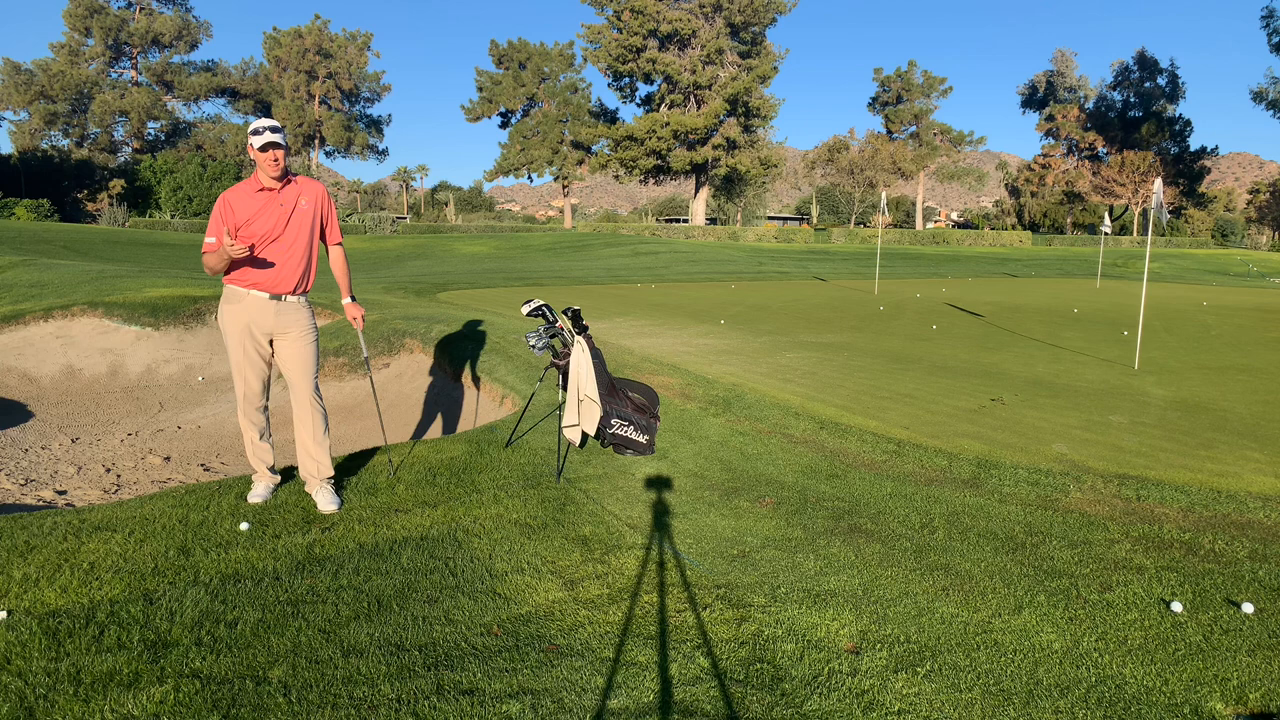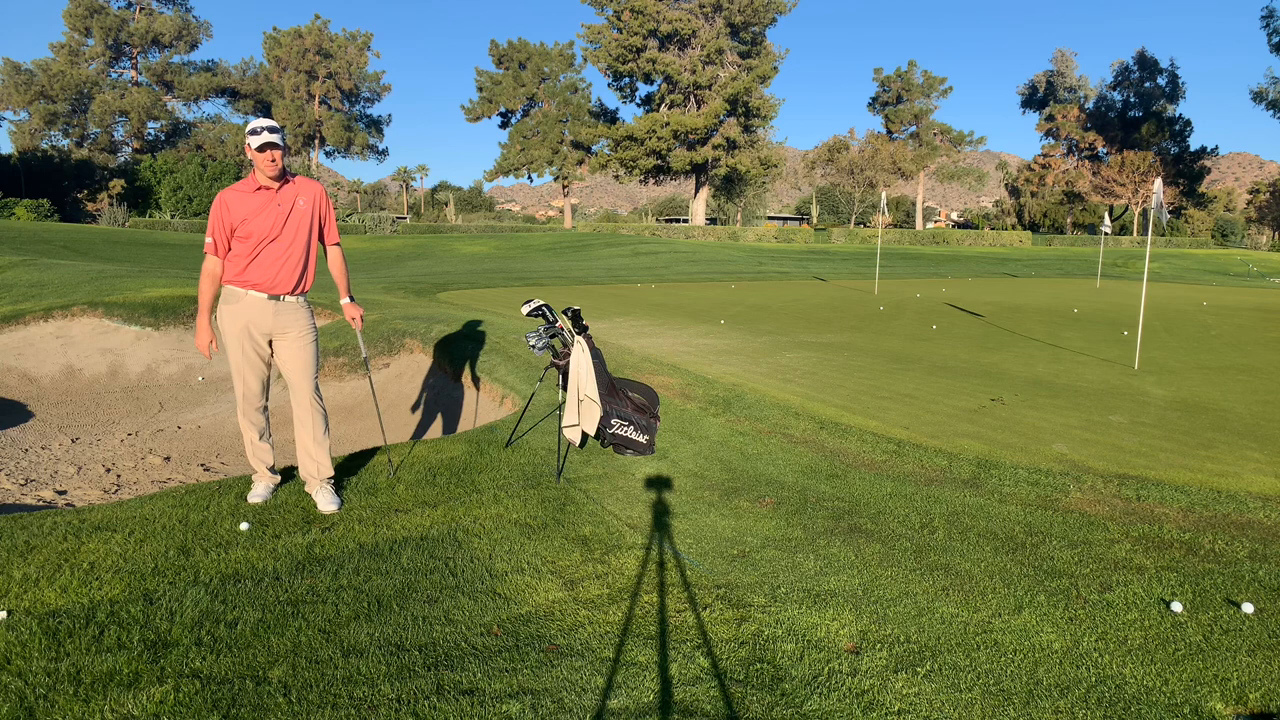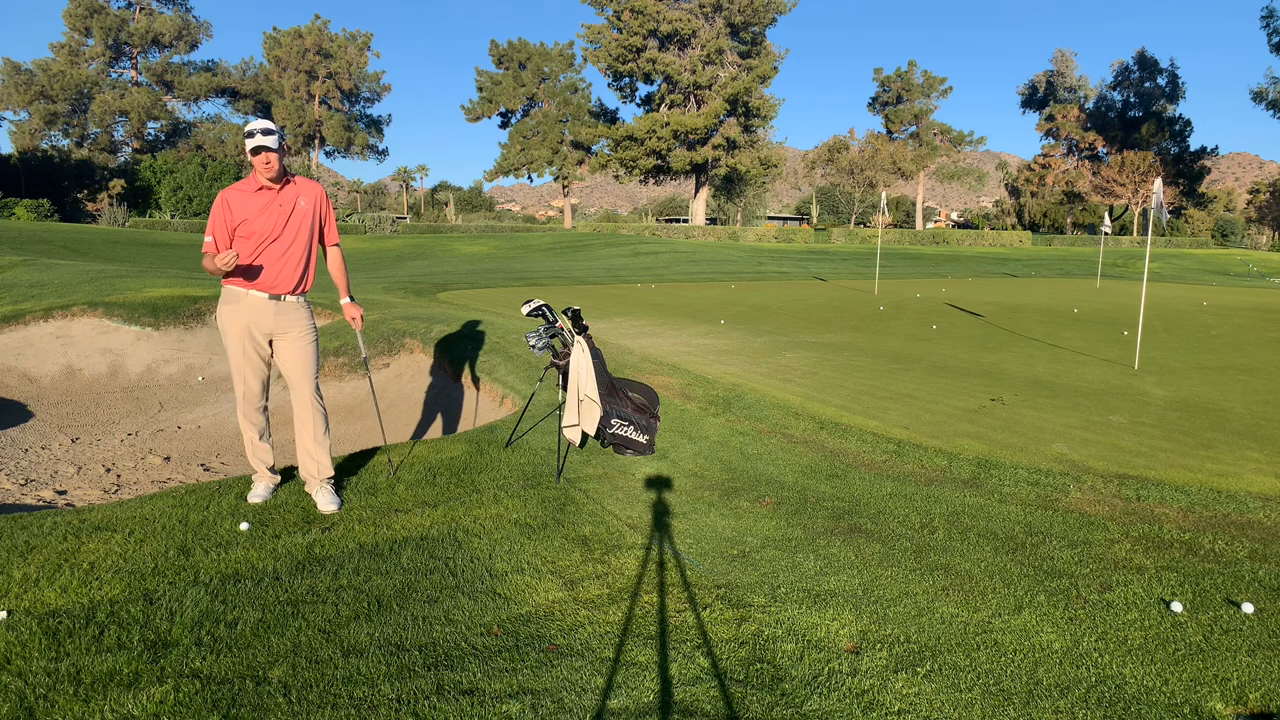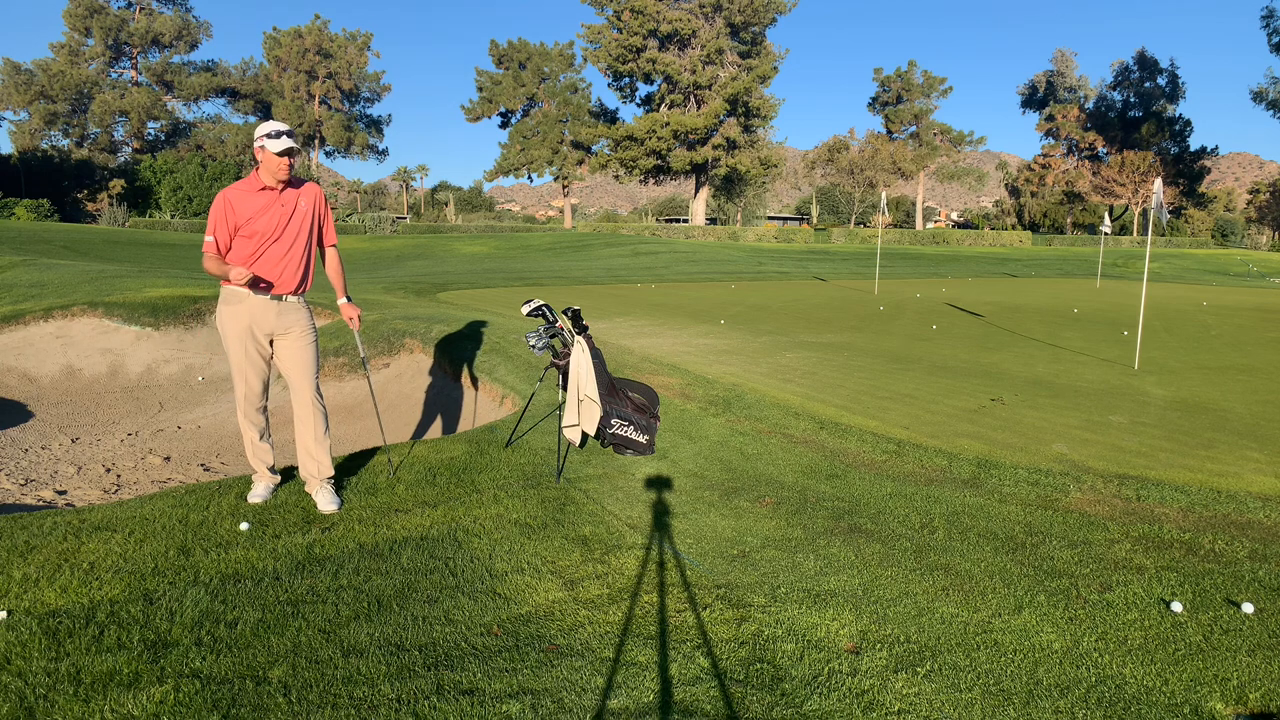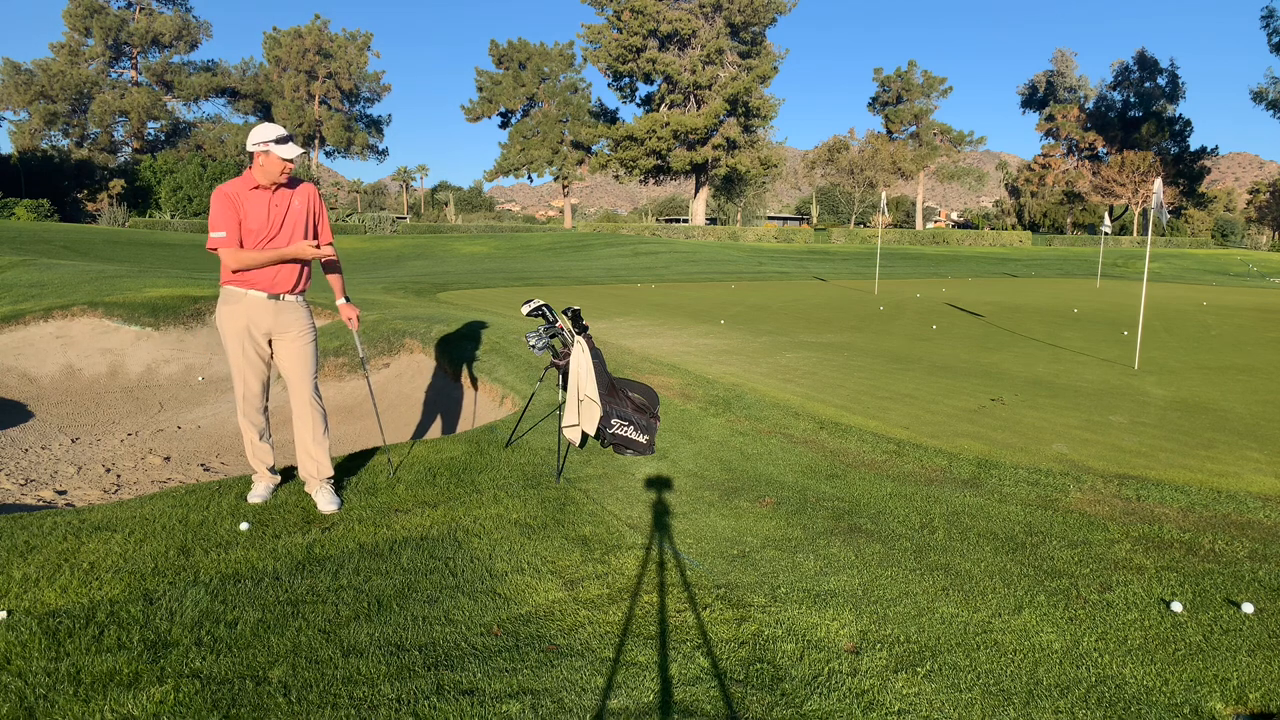
dt=1s
person 1, frame 1
left shoulder: (315, 192)
right shoulder: (231, 199)
left elbow: (334, 246)
right elbow: (210, 265)
left wrist: (348, 299)
right wrist: (225, 254)
left hip: (294, 308)
right hip: (243, 307)
left knee: (307, 392)
right knee: (251, 397)
left ankle: (319, 480)
right ankle: (263, 474)
person 1, frame 2
left shoulder: (313, 192)
right shoulder: (228, 199)
left elbow: (332, 247)
right elbow: (213, 263)
left wrist: (347, 299)
right wrist: (203, 321)
left hip: (294, 309)
right hip: (242, 307)
left knee: (307, 394)
right knee: (251, 398)
left ankle: (319, 480)
right ankle: (264, 474)
person 1, frame 3
left shoulder: (313, 193)
right shoulder: (229, 198)
left elbow: (331, 248)
right elbow: (208, 259)
left wrist: (346, 299)
right wrist: (220, 264)
left hip: (293, 308)
right hip: (242, 307)
left knee: (307, 393)
right knee: (250, 397)
left ankle: (319, 480)
right ankle: (263, 474)
person 1, frame 4
left shoulder: (312, 194)
right shoulder: (230, 198)
left elbow: (328, 249)
right elbow: (210, 258)
left wrist: (343, 299)
right wrist: (229, 272)
left hip: (294, 309)
right hip: (243, 307)
left knee: (308, 393)
right knee: (250, 397)
left ankle: (320, 481)
right ankle: (264, 475)
person 1, frame 5
left shoulder: (307, 192)
right shoulder: (227, 195)
left elbow: (325, 248)
right elbow: (232, 259)
left wrist: (342, 299)
right wrist: (293, 252)
left hip: (292, 307)
right hip: (242, 306)
left knee: (306, 392)
right knee: (250, 397)
left ankle: (319, 479)
right ankle: (264, 474)
